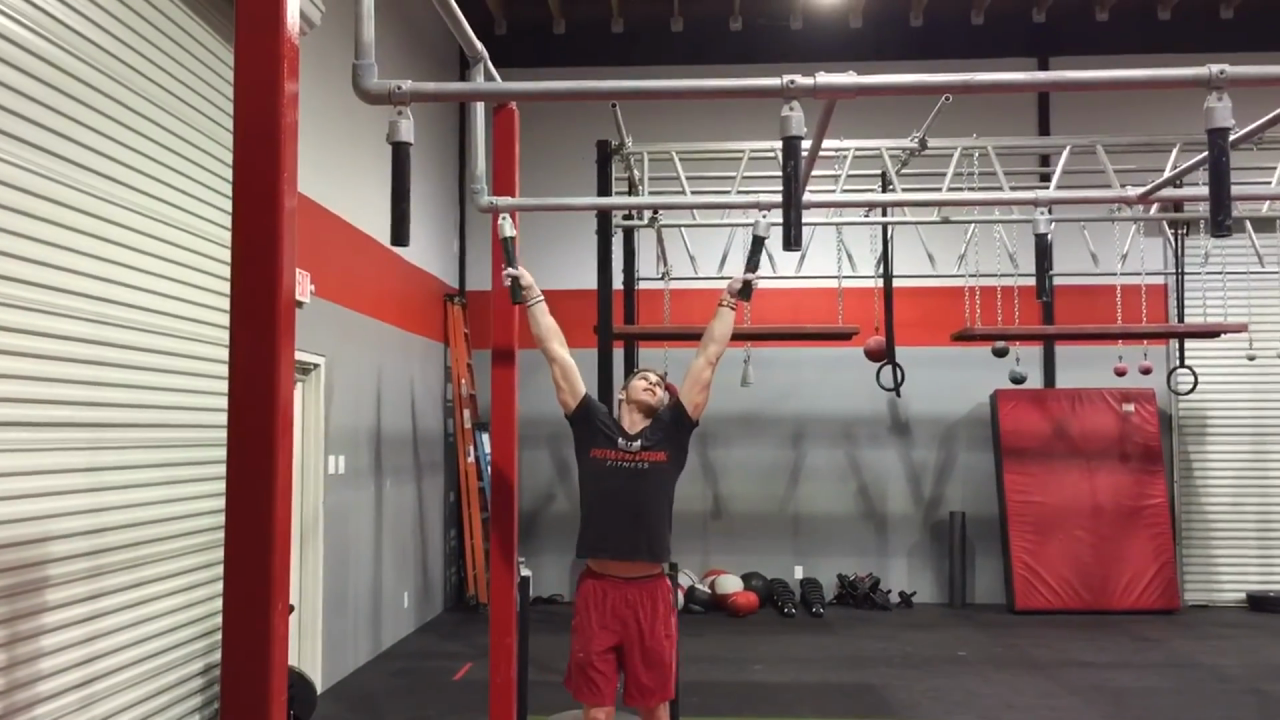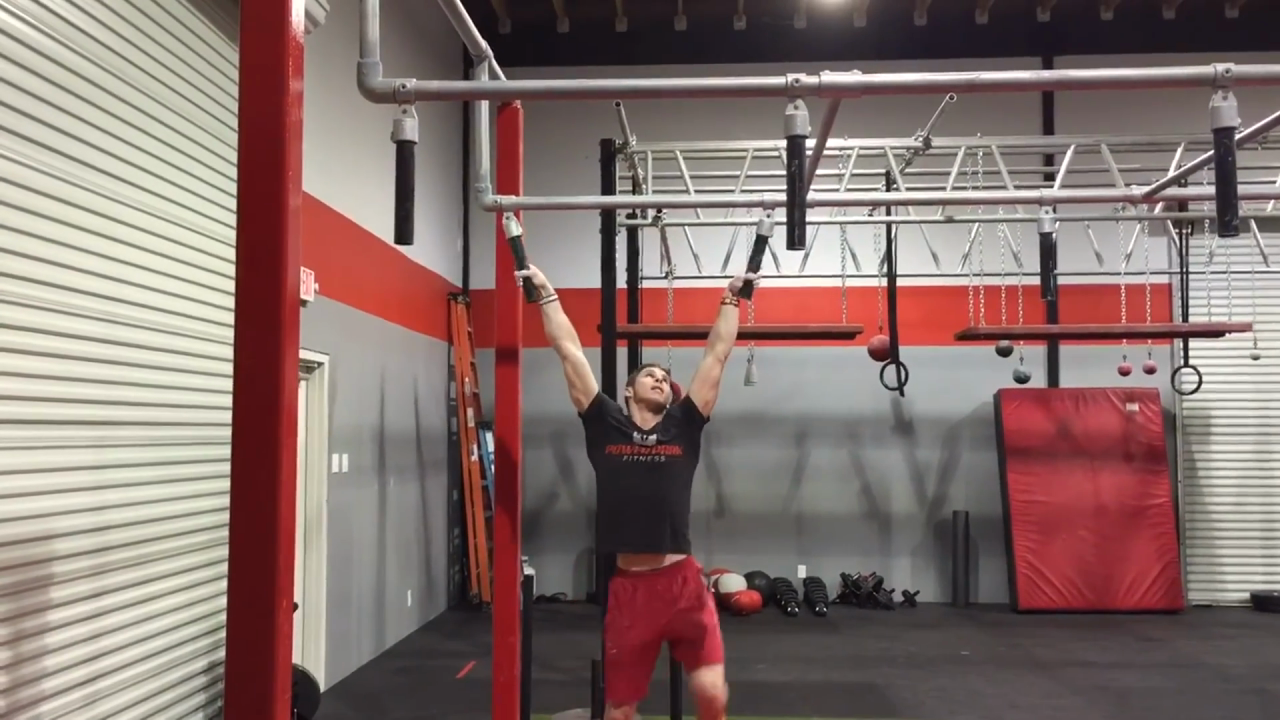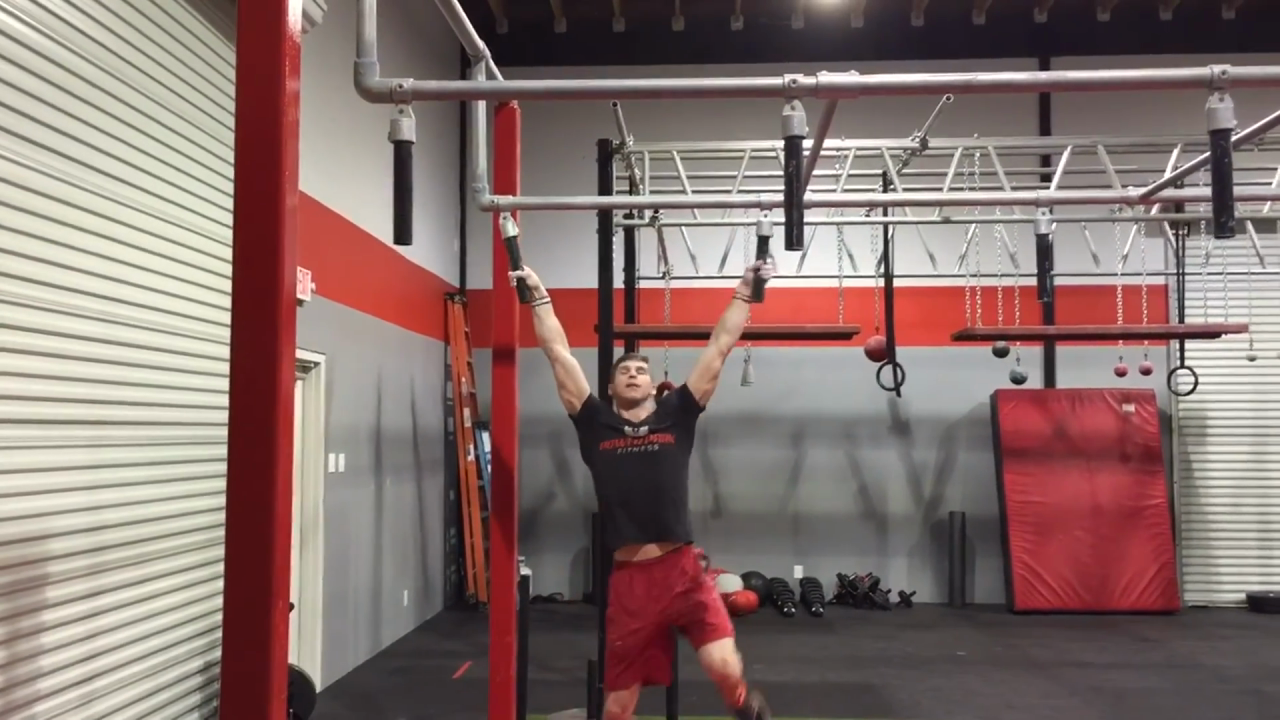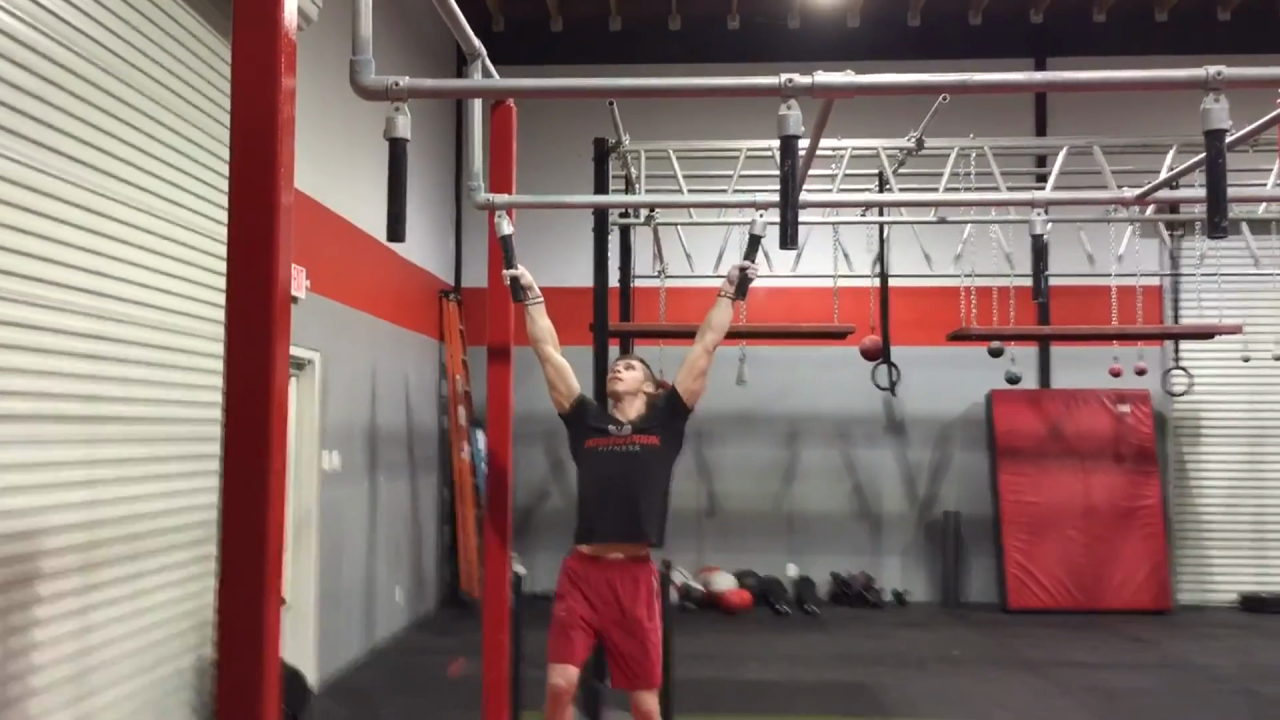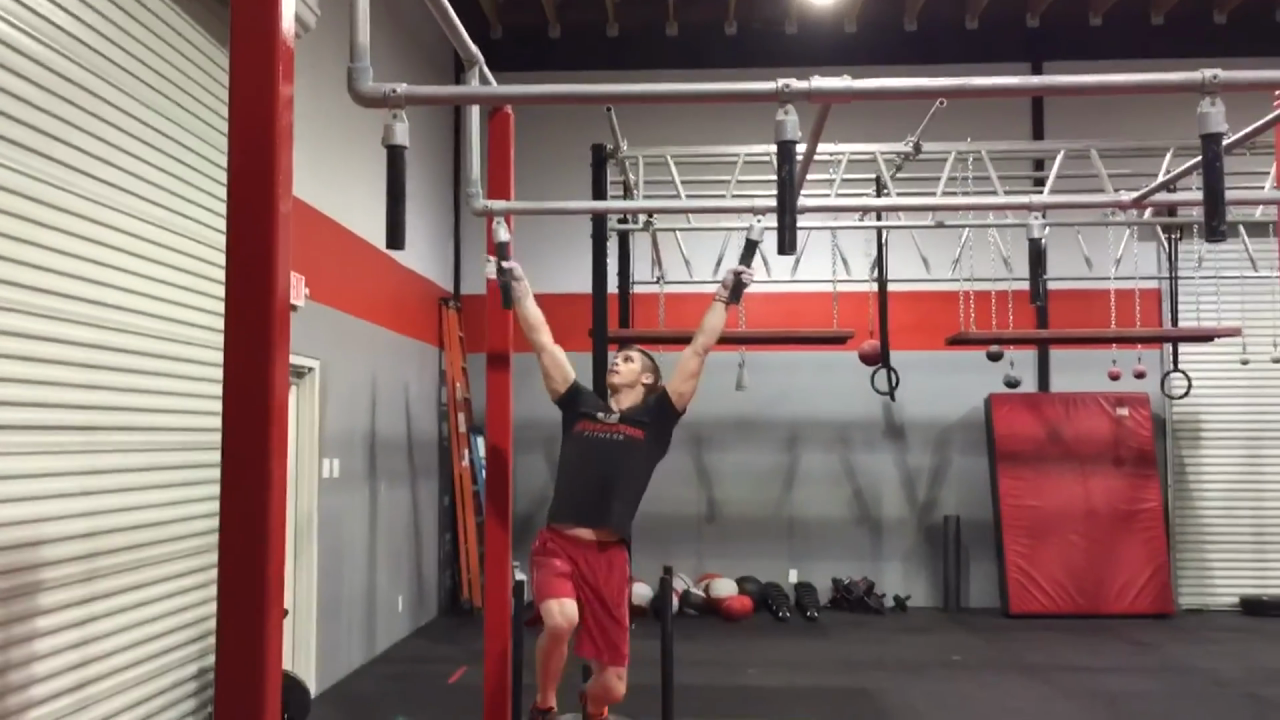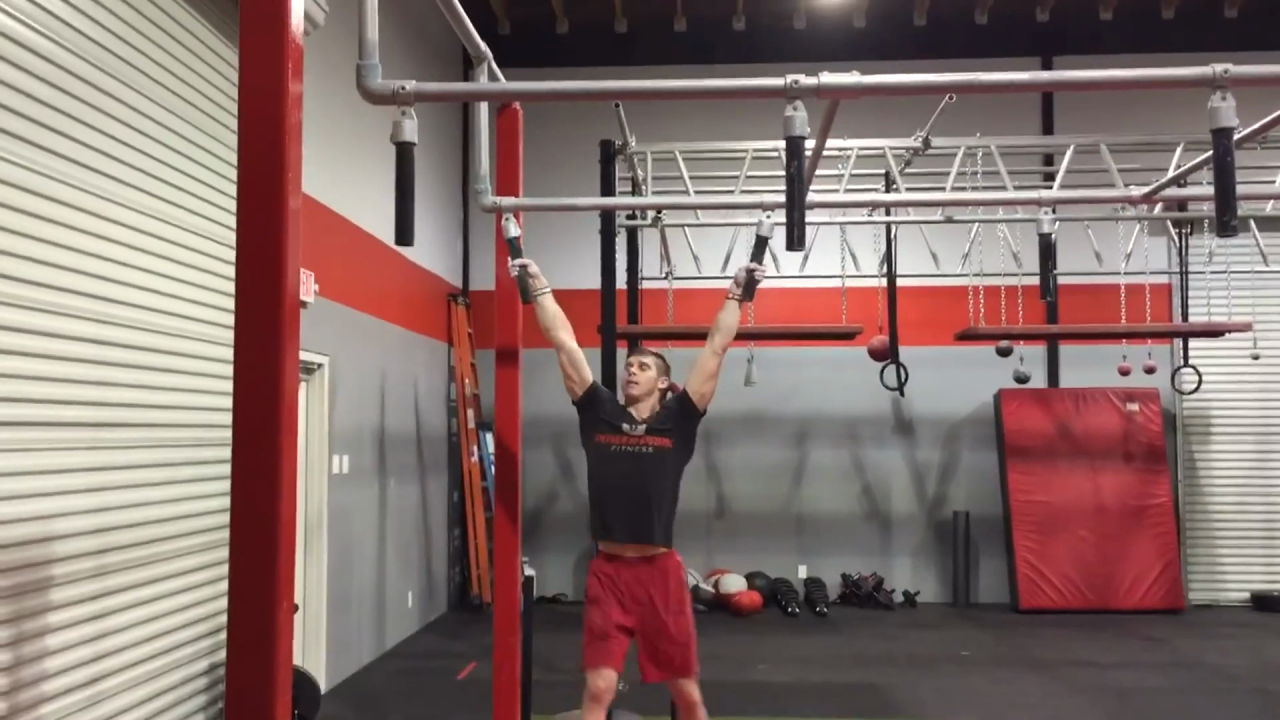
dt=0.3s
person 1, frame 1
left shoulder: (672, 432)
right shoulder: (592, 426)
left elbow: (708, 357)
right elbow: (556, 353)
left wrist: (728, 300)
right wrist: (532, 292)
left hip: (650, 591)
right hip: (597, 590)
person 1, frame 2
left shoulder: (684, 426)
right shoulder: (605, 425)
left elbow: (717, 354)
right elbow: (570, 351)
left wrist: (731, 298)
right wrist: (546, 291)
left hip: (683, 582)
right hip: (630, 586)
person 1, frame 3
left shoulder: (677, 416)
right shoulder: (596, 423)
left elbow: (718, 349)
right elbow: (558, 352)
left wrist: (744, 290)
right wrist: (539, 294)
left hip: (682, 570)
right hip: (629, 580)
left knee: (723, 668)
person 1, frame 4
left shoulder: (665, 421)
right shoulder: (585, 421)
left elbow: (704, 347)
right elbow: (548, 352)
left wrist: (728, 291)
right wrist: (532, 293)
left hip: (633, 573)
right hip: (581, 571)
person 1, frame 5
left shoulder: (655, 419)
right shoulder: (579, 407)
left elbow: (698, 349)
right elbow: (544, 343)
left wrist: (723, 296)
right wrist: (520, 284)
left hip: (606, 556)
right hip: (557, 547)
right knee: (561, 622)
person 1, frame 6
left shoulder: (678, 419)
right shoulder: (599, 414)
left elbow: (716, 348)
right elbow: (565, 343)
left wrist: (735, 293)
right wrist: (539, 284)
left hip: (661, 571)
right hip: (609, 571)
